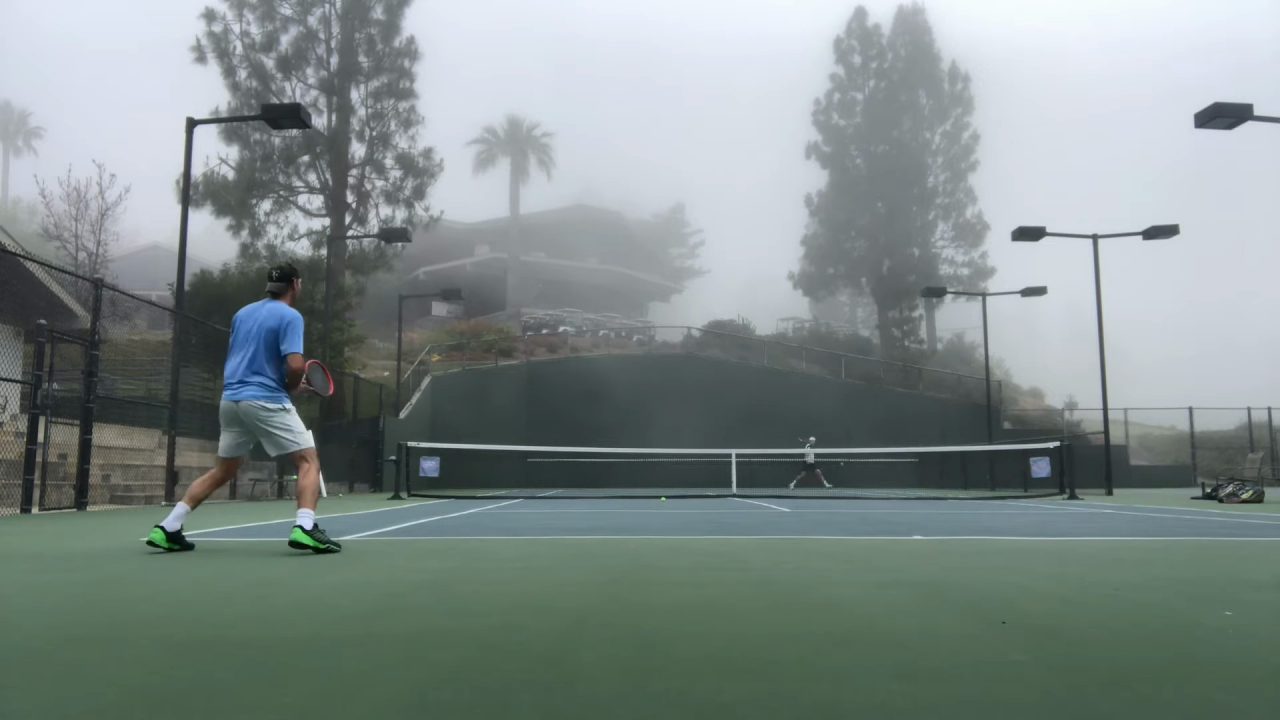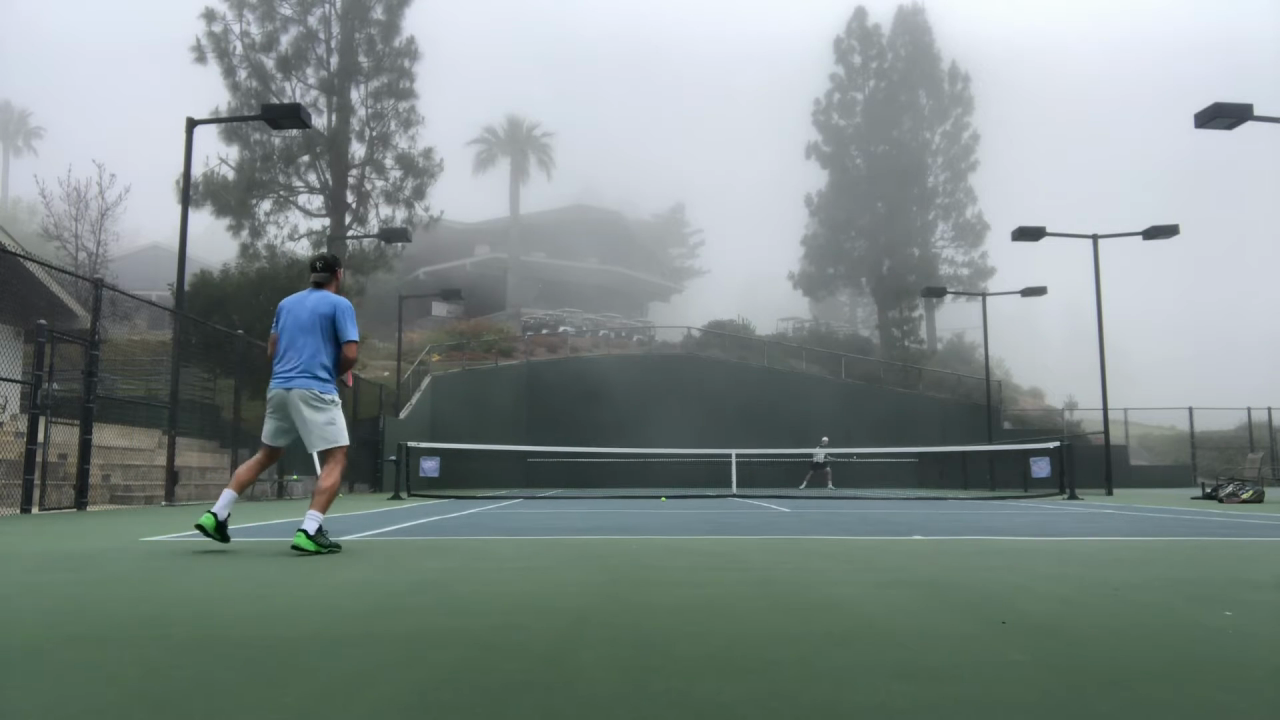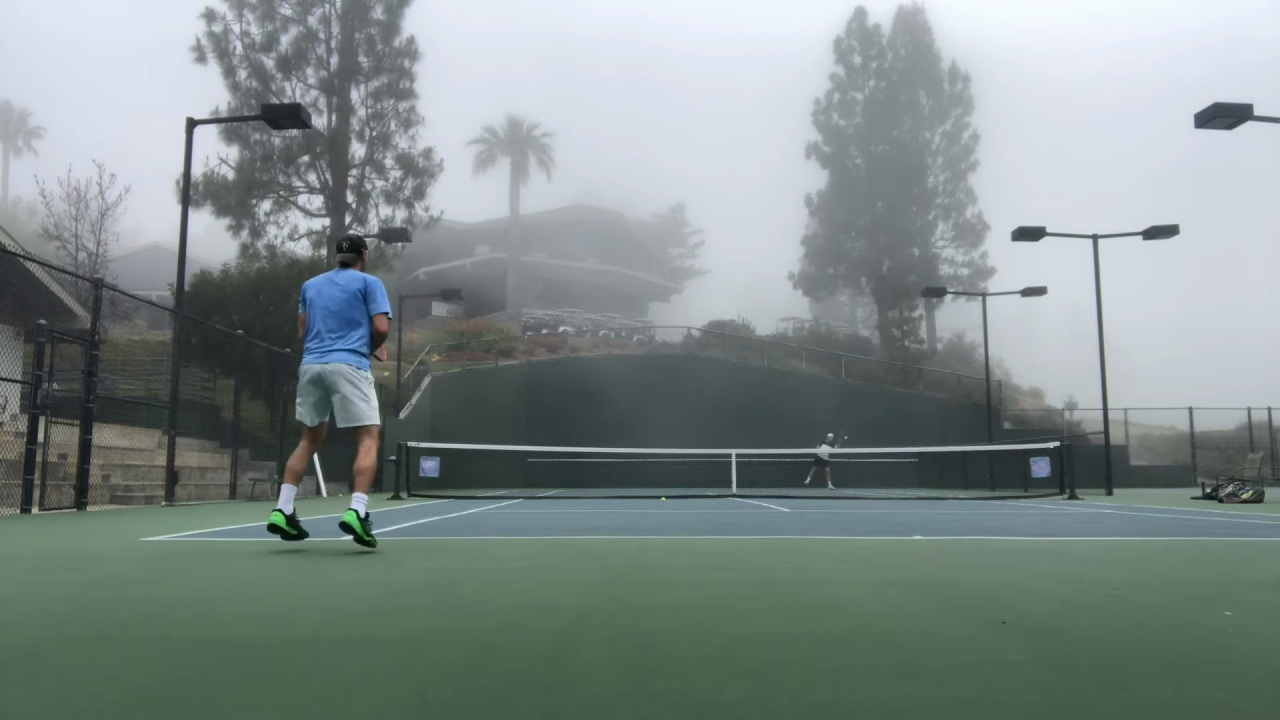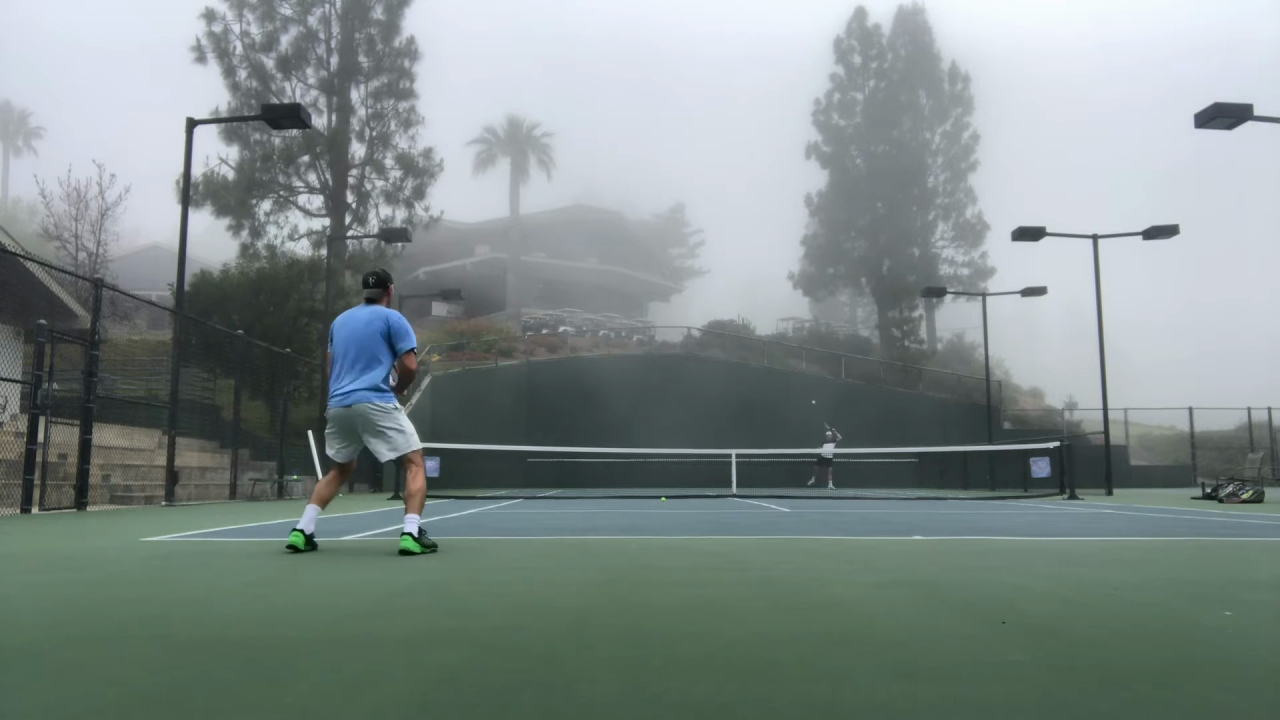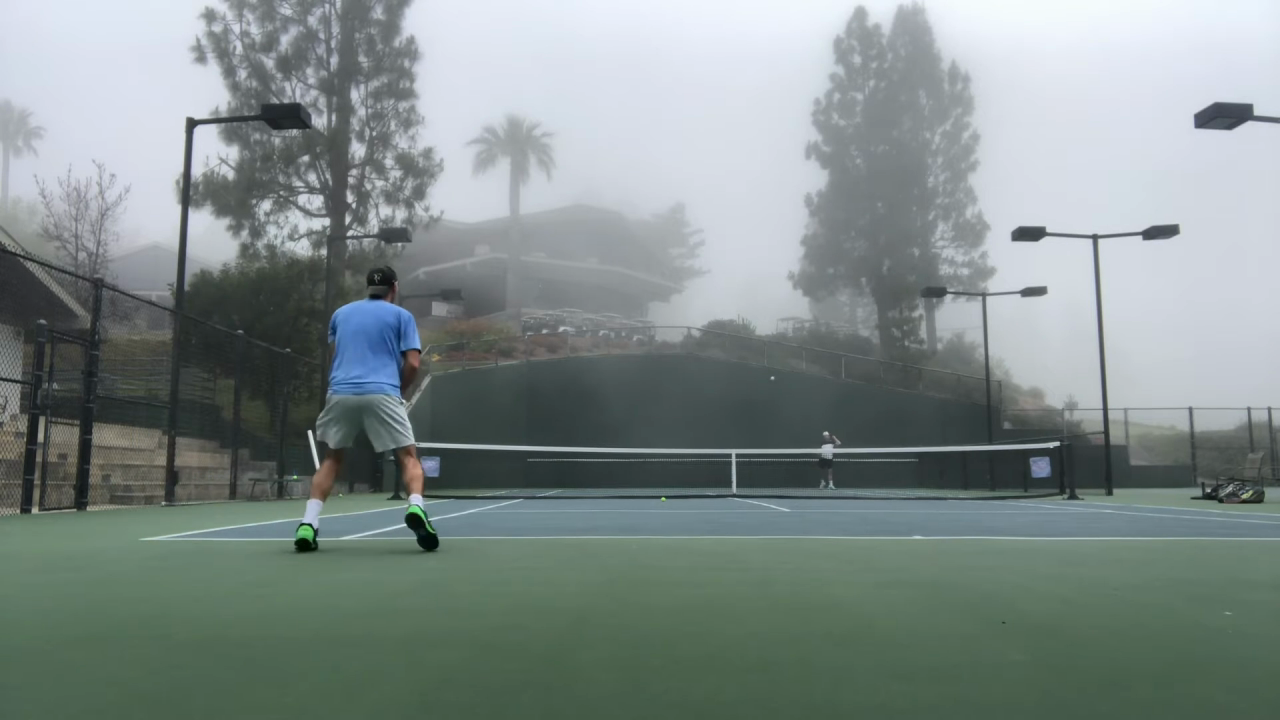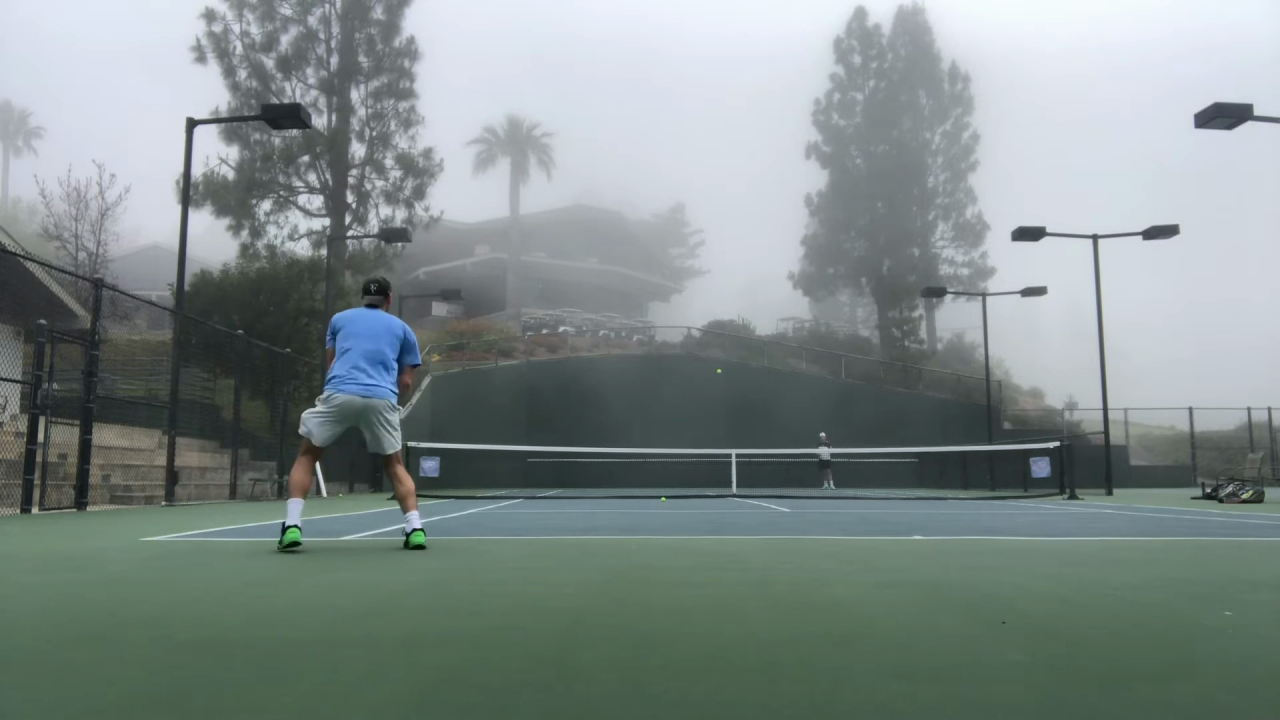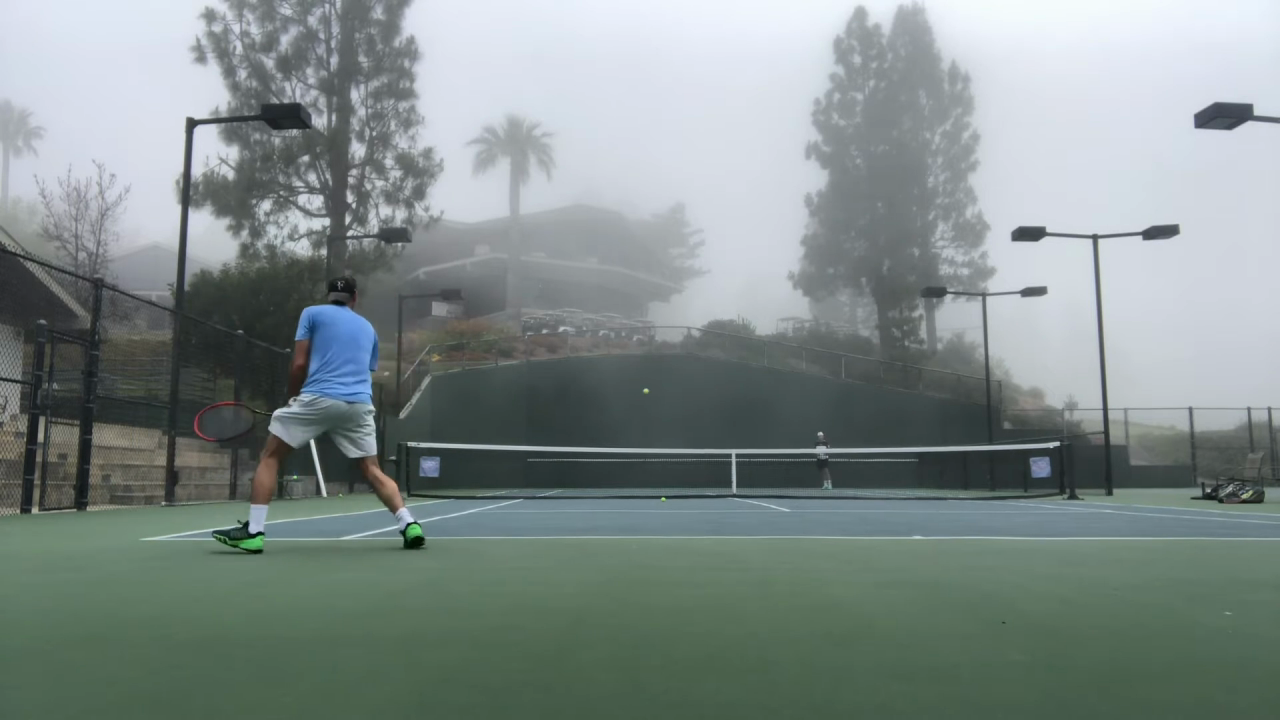
dt=0.2s
person 1, frame 1
left shoulder: (243, 314)
right shoulder: (290, 316)
right elbow: (295, 366)
right wrist: (293, 384)
left hip: (231, 401)
right hip: (270, 403)
left knee: (222, 472)
right knee: (309, 462)
left ankle: (167, 528)
right ankle: (306, 528)
person 1, frame 2
left shoulder: (286, 304)
right shoulder: (339, 305)
left elbow: (273, 350)
right elbow: (349, 355)
right wrist: (336, 373)
left hip: (279, 388)
right hip: (315, 390)
left knee: (266, 456)
right knee: (336, 460)
left ankle: (216, 515)
right ankle: (310, 531)
person 1, frame 3
left shoulder: (310, 285)
right shoulder: (369, 283)
left elbow: (302, 330)
right elbow: (381, 328)
right wrist: (368, 351)
left hip: (311, 367)
right hip: (347, 368)
left knee: (310, 440)
right knee: (369, 439)
left ankle: (283, 513)
right ankle: (357, 513)
person 1, frame 4
left shoulder: (339, 321)
right shoulder: (393, 318)
right elbow: (410, 366)
right wrist: (394, 390)
left hip: (338, 406)
right hip: (375, 403)
left knee: (340, 471)
right knee: (415, 465)
left ankle: (304, 529)
right ankle: (412, 533)
person 1, frame 5
left shoulder: (341, 314)
right shoulder: (402, 316)
right elbow: (412, 364)
right wrist: (398, 395)
left hip: (341, 393)
right hip: (383, 394)
left knee: (331, 460)
right knee: (408, 459)
left ankle: (308, 525)
right ankle: (416, 510)
person 1, frame 6
left shoulder: (340, 318)
right shoulder: (402, 328)
right elbow: (407, 378)
left hip: (339, 394)
right hip: (382, 398)
left knee: (306, 457)
right knee: (395, 467)
left ankle: (292, 527)
right ankle: (415, 530)
person 1, frame 7
left shoulder: (313, 313)
right shoulder: (367, 329)
left elbow: (299, 362)
left wrist: (296, 397)
left hip: (319, 399)
right hip: (358, 404)
left knee: (270, 456)
right knee: (371, 472)
left ankle: (253, 532)
right ankle: (409, 525)
